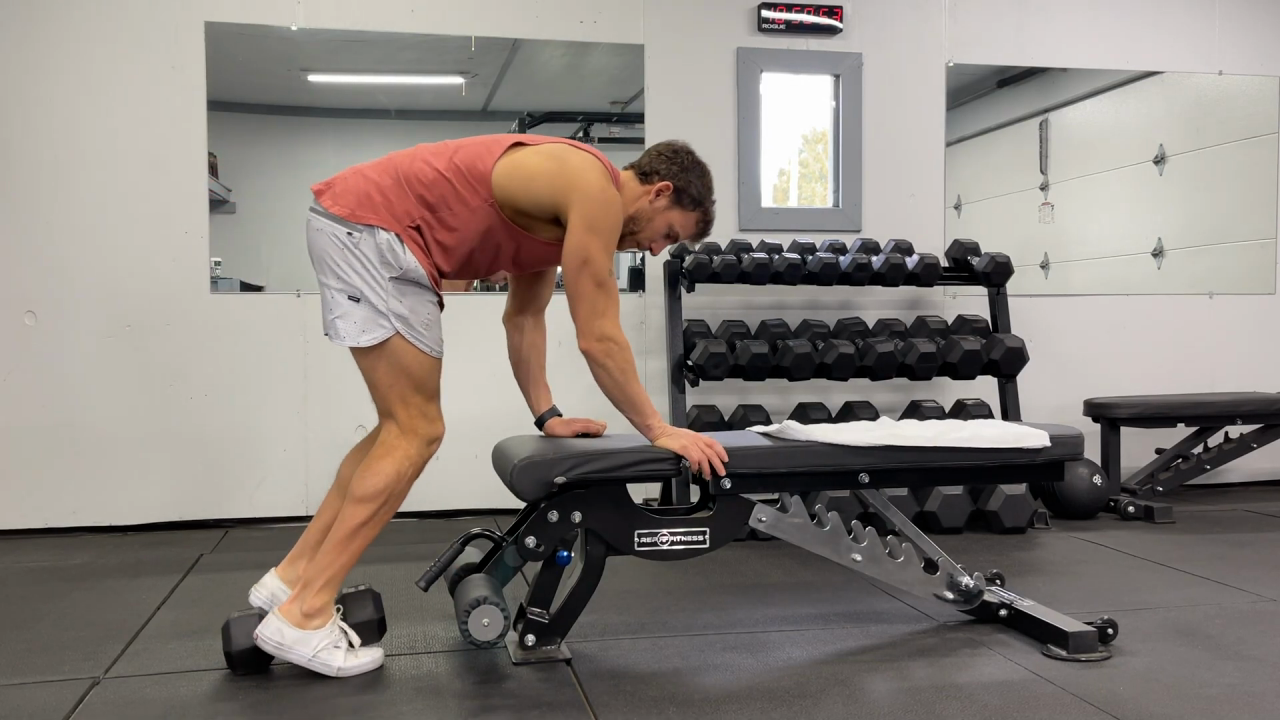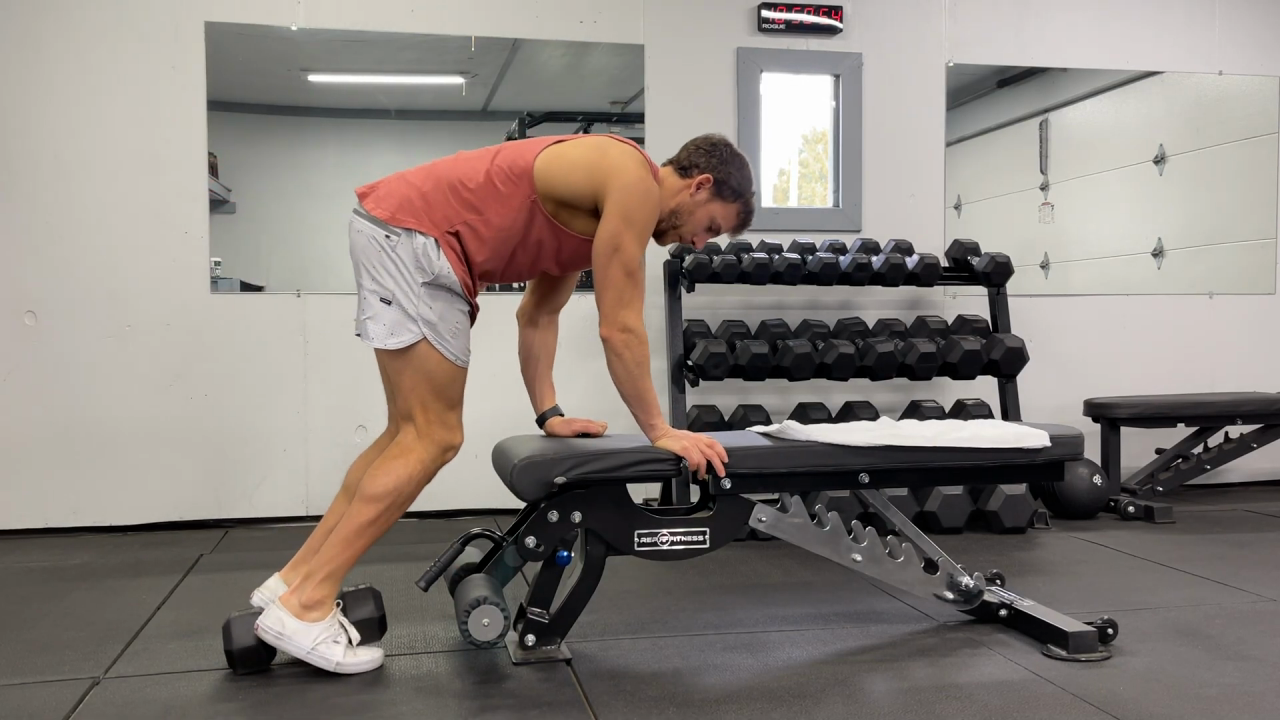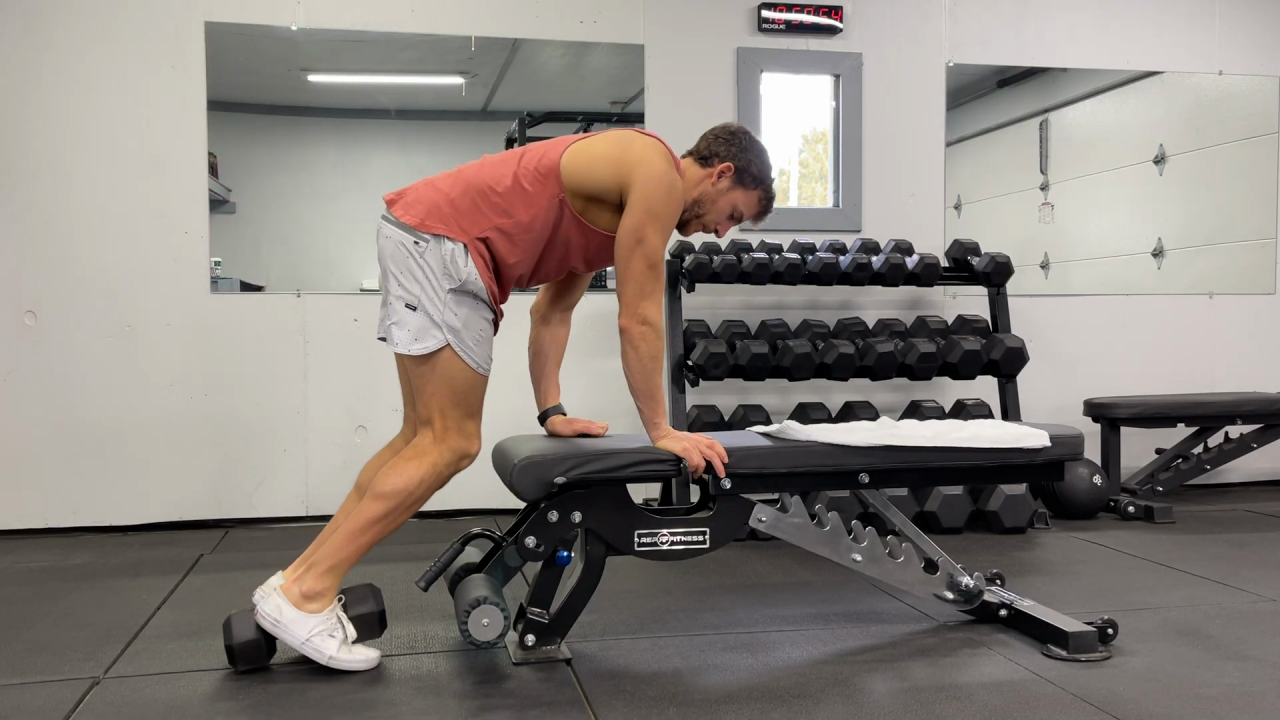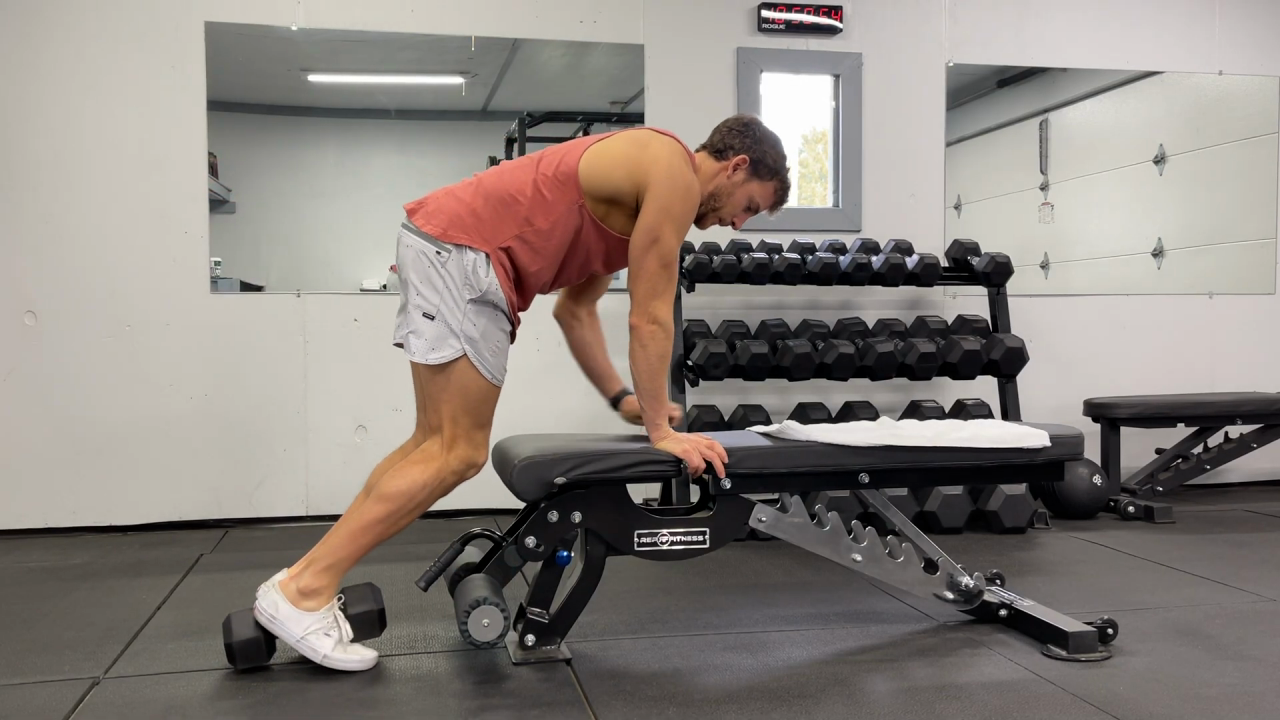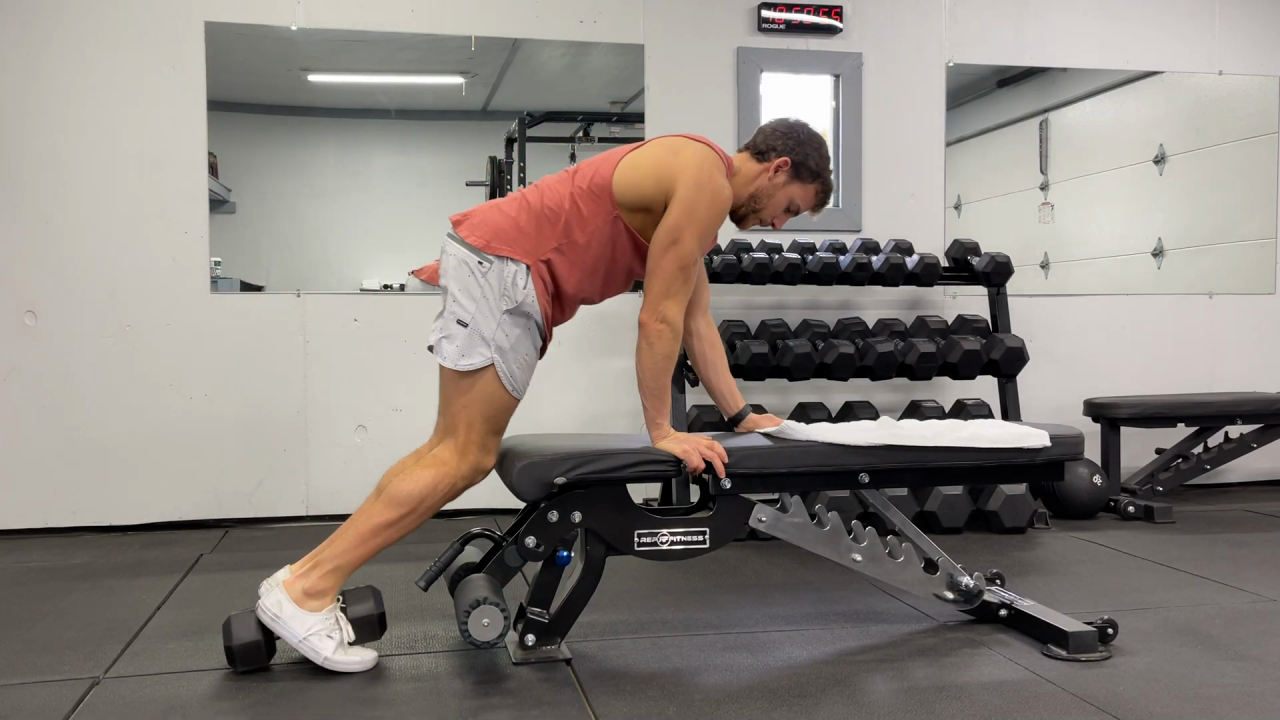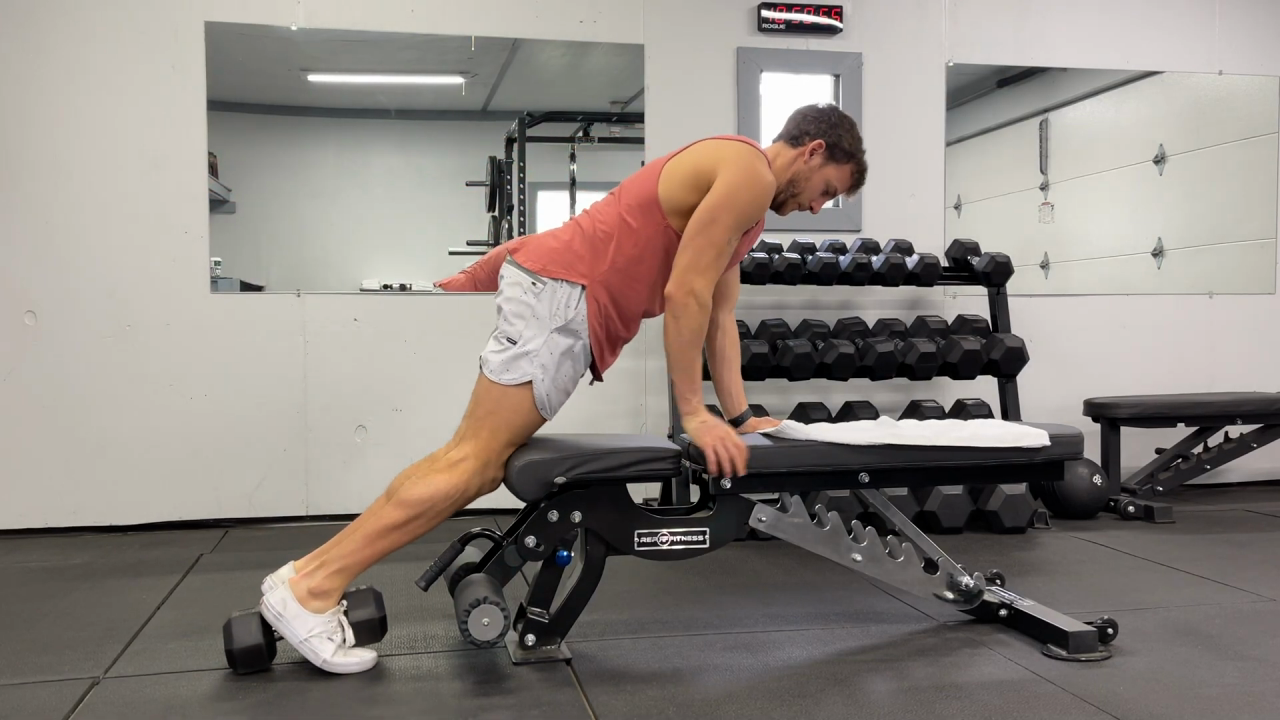
dt=0.3s
person 1, frame 1
left shoulder: (570, 200)
right shoulder: (597, 192)
left elbow: (523, 317)
right elbow: (598, 338)
left wrist: (546, 415)
right wrist: (657, 430)
left hip: (365, 227)
right hip: (368, 226)
left knee: (403, 429)
right knee: (416, 433)
left ankle: (292, 577)
right ankle: (304, 618)
person 1, frame 2
left shoulder: (599, 204)
right shoulder: (635, 183)
left elbow: (538, 316)
right elbow: (619, 328)
left wrist: (548, 414)
right wrist: (659, 431)
left hip: (398, 230)
right hip: (410, 233)
left knee: (412, 434)
right knee: (433, 438)
left ankle: (296, 581)
right ankle: (304, 608)
person 1, frame 3
left shoulder: (621, 193)
right shoulder: (658, 176)
left elbow: (552, 312)
right elbow: (639, 319)
left wrist: (551, 411)
right wrist: (660, 431)
left hip: (427, 238)
right hip: (439, 240)
left knee: (425, 437)
right knee: (450, 443)
left ankle: (299, 580)
right ankle: (304, 598)
person 1, frame 4
left shoulder: (641, 181)
right shoulder: (675, 175)
left elbow: (575, 307)
right elbow: (651, 318)
left wrist: (621, 397)
right wrist: (659, 430)
left hip: (444, 245)
right hip: (459, 251)
left knee: (438, 445)
right knee: (458, 452)
left ankle: (303, 580)
right ankle: (303, 594)
person 1, frame 5
left shoulder: (701, 192)
right shoulder: (706, 181)
left elbow: (696, 320)
right elbow: (660, 316)
left wrist: (739, 415)
right wrist: (661, 431)
left hip: (504, 266)
right hip: (503, 264)
left knee: (455, 451)
right knee: (463, 456)
left ankle: (309, 578)
right ankle: (304, 591)
person 1, frame 6
left shoulder: (738, 187)
right shoulder: (749, 173)
left elbow: (719, 315)
right elbow: (686, 293)
left wrist: (741, 417)
right wrist: (692, 413)
left hip: (558, 290)
right hip: (561, 292)
left knee: (478, 463)
right knee: (476, 462)
left ankle: (313, 575)
right ankle: (310, 590)
